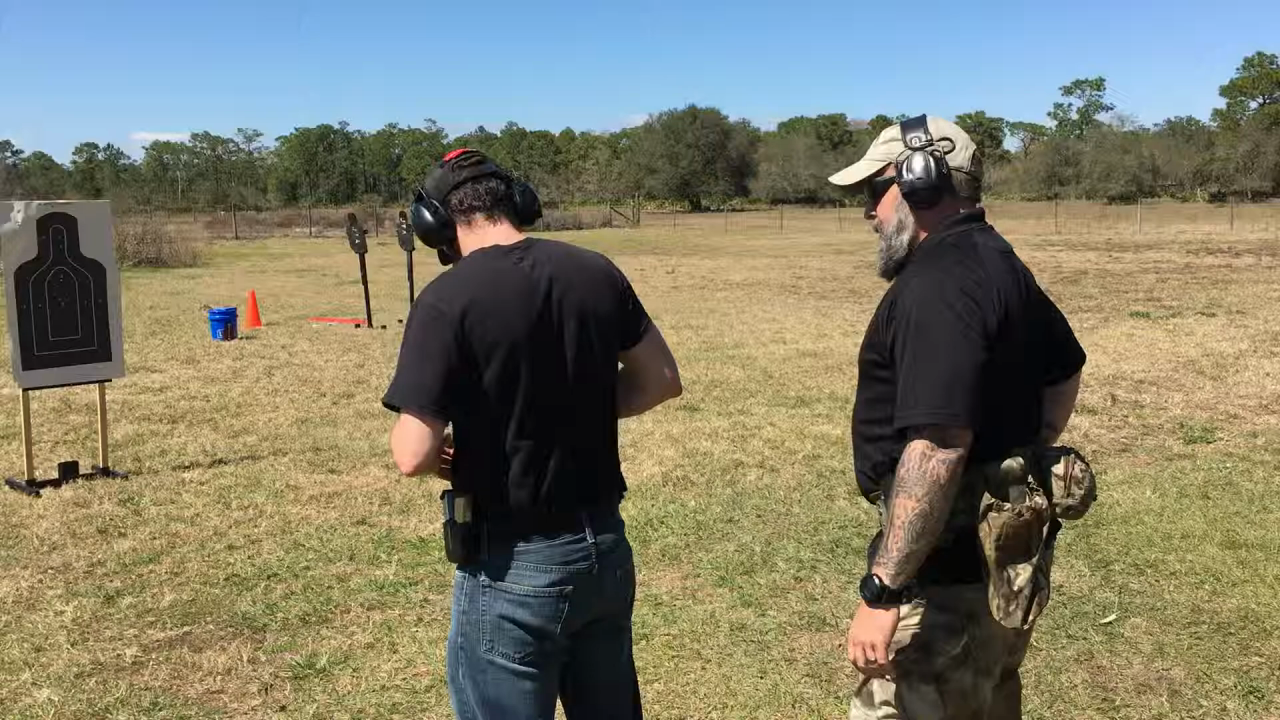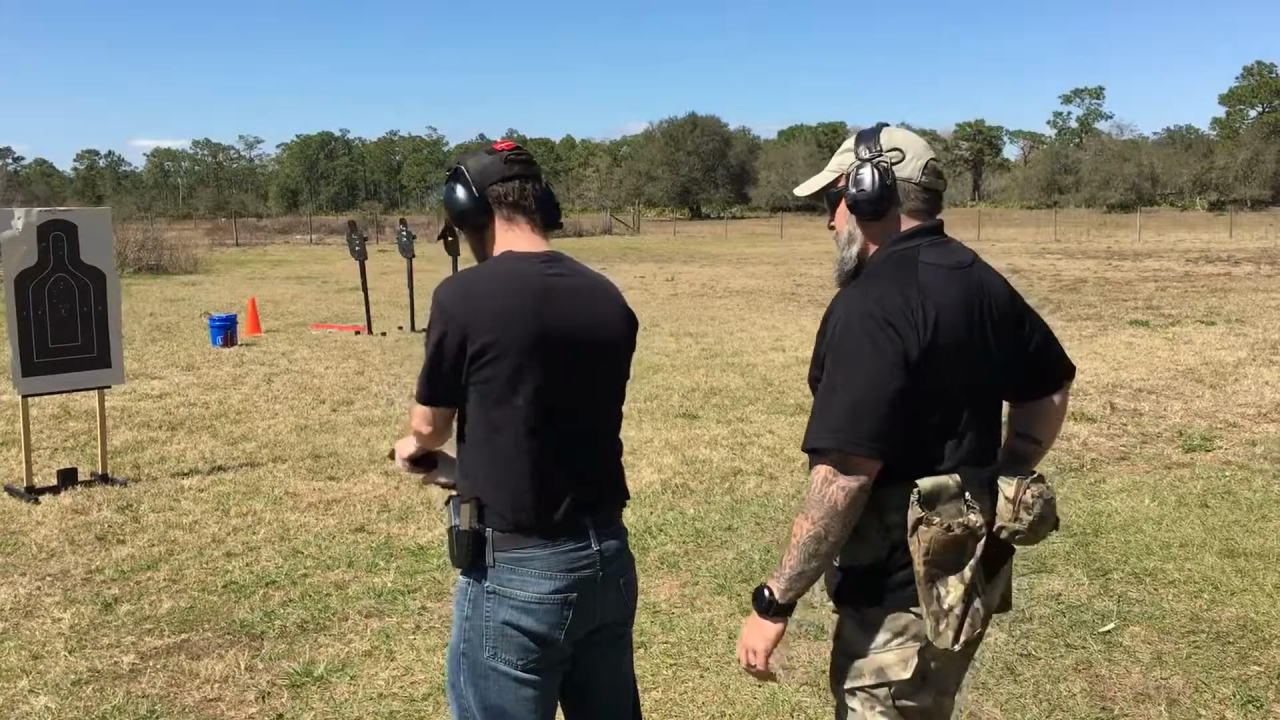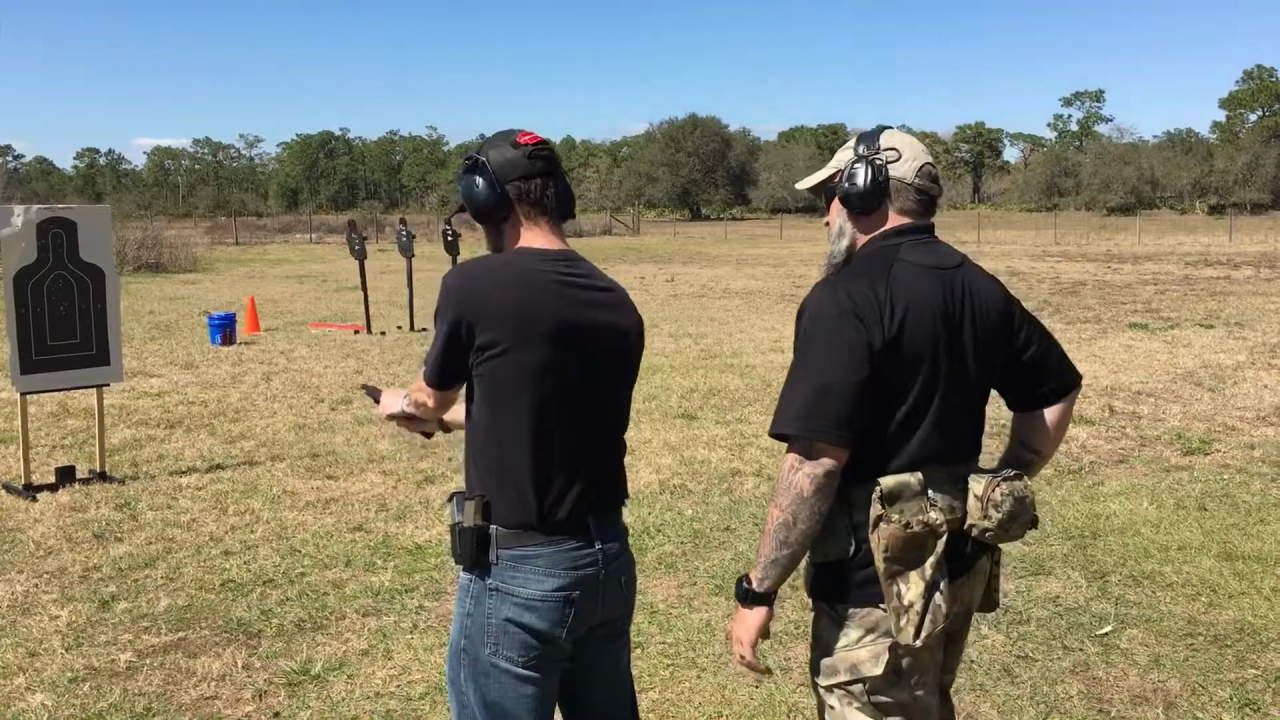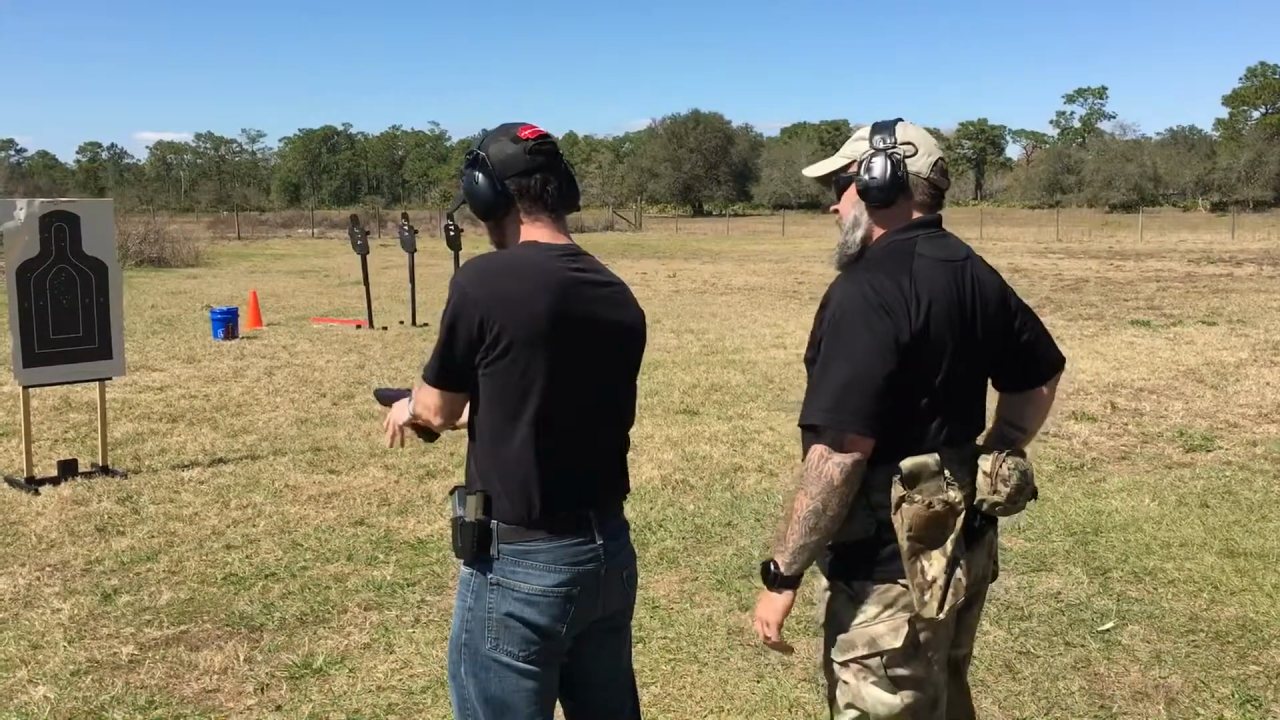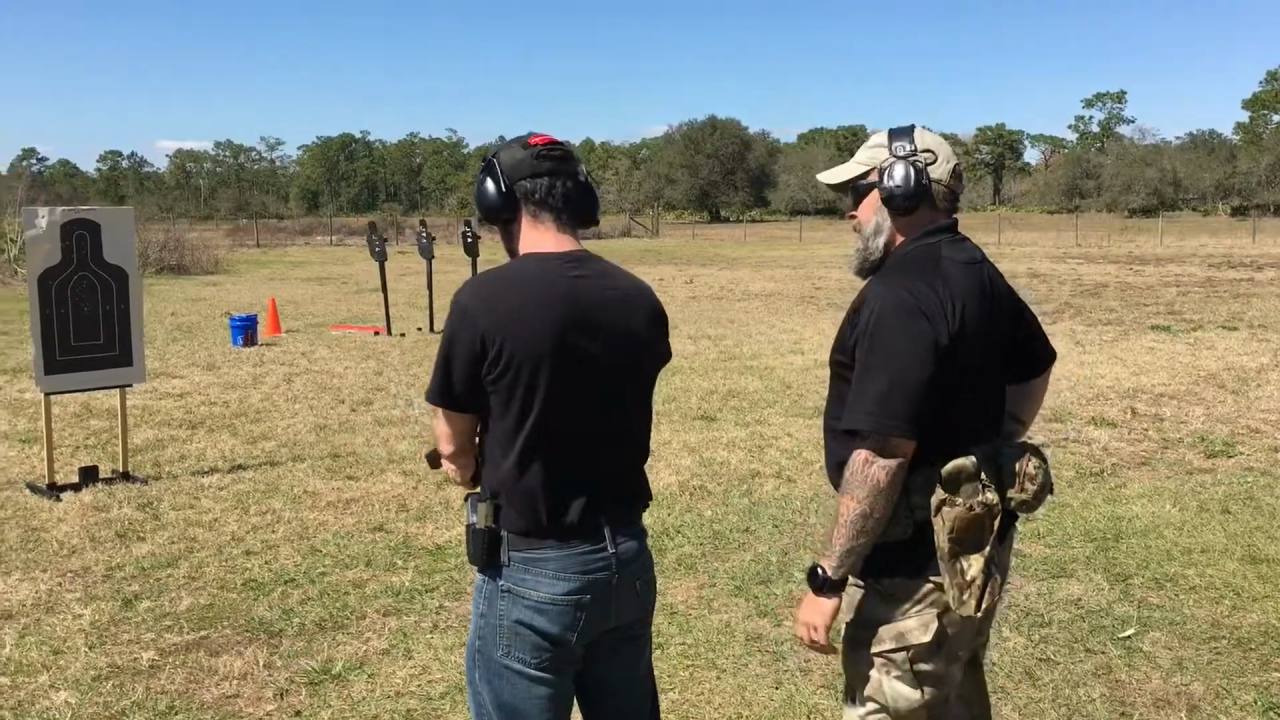
dt=0.4s
person 1, frame 1
left shoulder: (937, 285)
right shoulder: (1001, 266)
left elbow: (936, 447)
right elbow: (1062, 372)
left wrist: (881, 590)
left hip: (950, 563)
person 1, frame 2
left shoulder: (872, 305)
right shoulder: (982, 281)
left elbow: (846, 471)
right elbow: (1050, 385)
left wrist: (774, 602)
left hip: (903, 582)
right hip: (974, 559)
person 1, frame 3
left shoulder: (847, 297)
right shoulder: (976, 286)
left elbow: (816, 461)
right elbow: (1055, 393)
left wrist: (756, 590)
right wrist: (997, 490)
left hip: (879, 577)
right hip: (959, 556)
person 1, frame 4
left shoulder: (868, 290)
right shoulder: (973, 272)
left elbow: (842, 449)
right elbow: (1038, 376)
left wrist: (780, 575)
left hip: (892, 558)
right hip: (962, 539)
person 1, frame 5
left shoulder: (900, 294)
right shoulder: (980, 274)
left elbow: (882, 453)
right elbow: (1032, 370)
left wrist: (827, 579)
left hip: (917, 557)
right hip: (973, 538)
person 2, frame 1
left shoulder: (450, 297)
right shoulder: (596, 273)
left elbow: (414, 455)
right elbow: (660, 382)
left wrist: (428, 444)
left hip: (513, 566)
right hip: (605, 547)
person 2, frame 2
left shoulder: (465, 296)
right shoulder: (609, 301)
left elbow: (431, 425)
left wrist: (417, 446)
left hip: (516, 571)
right hip: (607, 557)
person 2, frame 3
left shoulder: (476, 285)
right shoulder: (618, 303)
left elbow: (431, 397)
left wrist: (405, 402)
right wrist: (441, 415)
left hip: (518, 570)
right hip: (607, 556)
person 2, frame 4
left shoulder: (484, 282)
right shoulder: (619, 297)
left elbow: (436, 412)
left wrist: (406, 411)
left hip: (519, 563)
right hip: (608, 551)
person 2, frame 5
left shoulder: (485, 299)
right shoulder: (639, 299)
left elbow: (453, 447)
left wrist: (471, 470)
left hip: (532, 570)
right hip: (625, 557)
